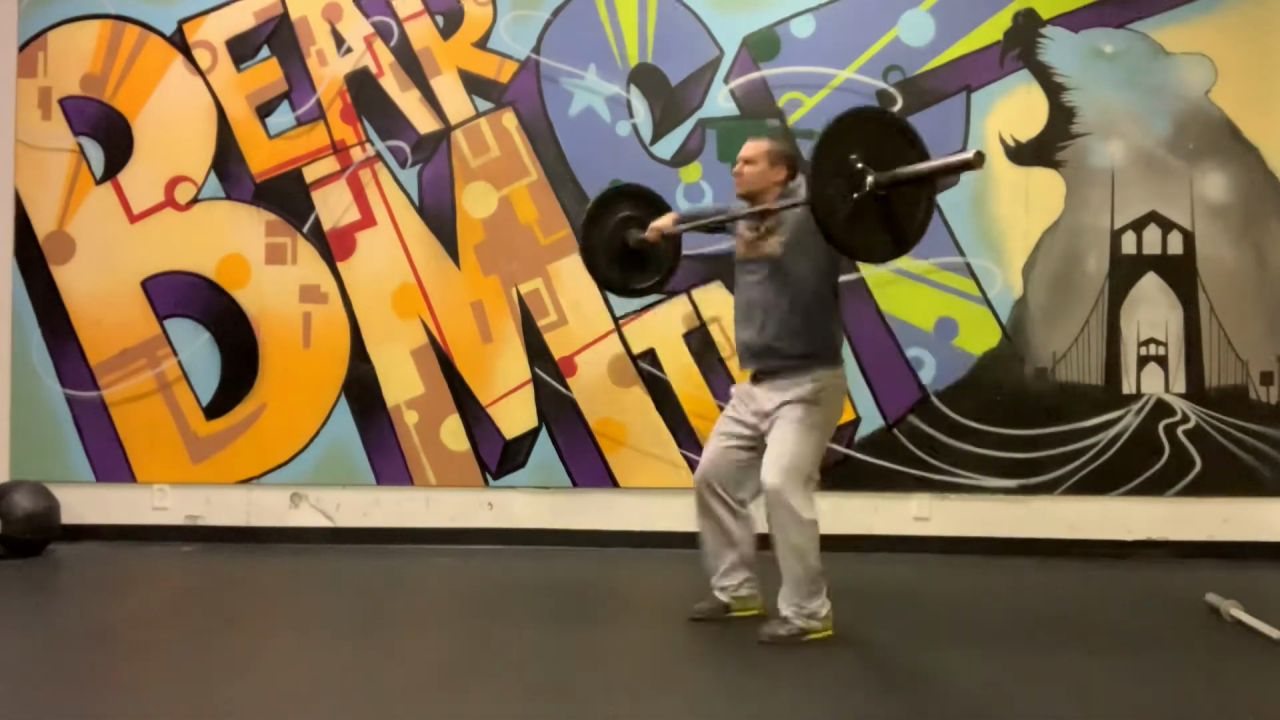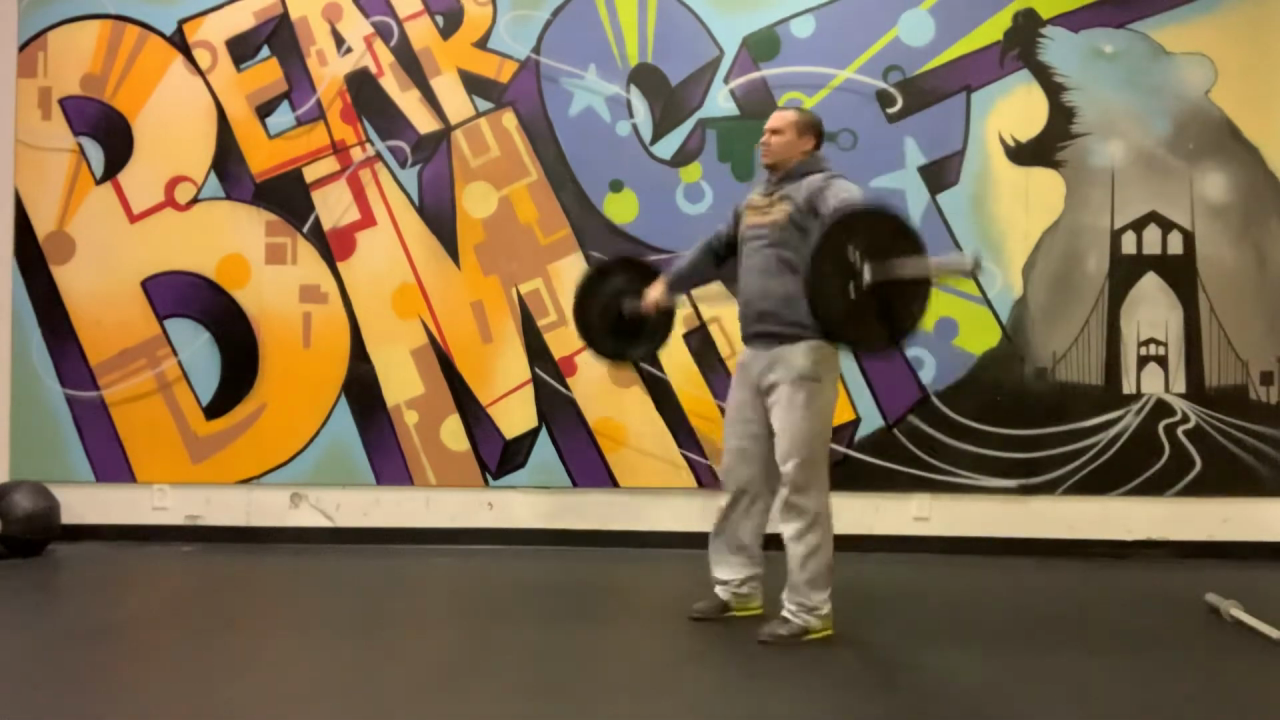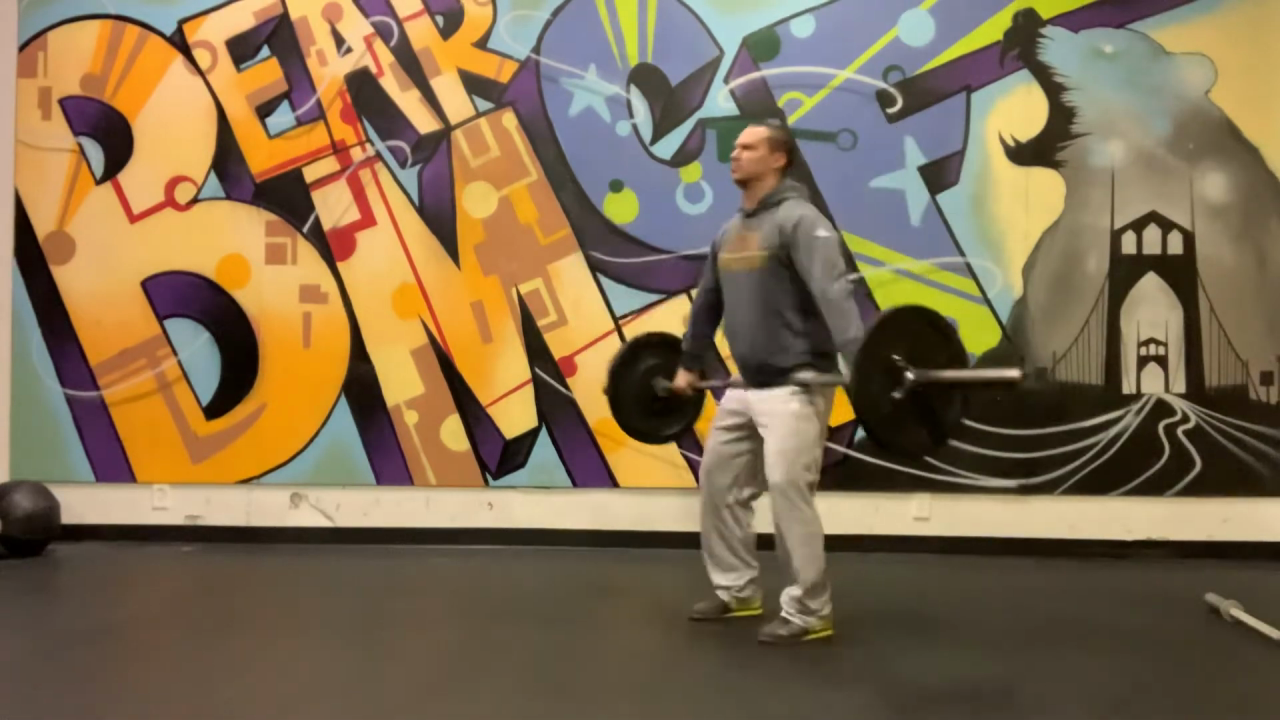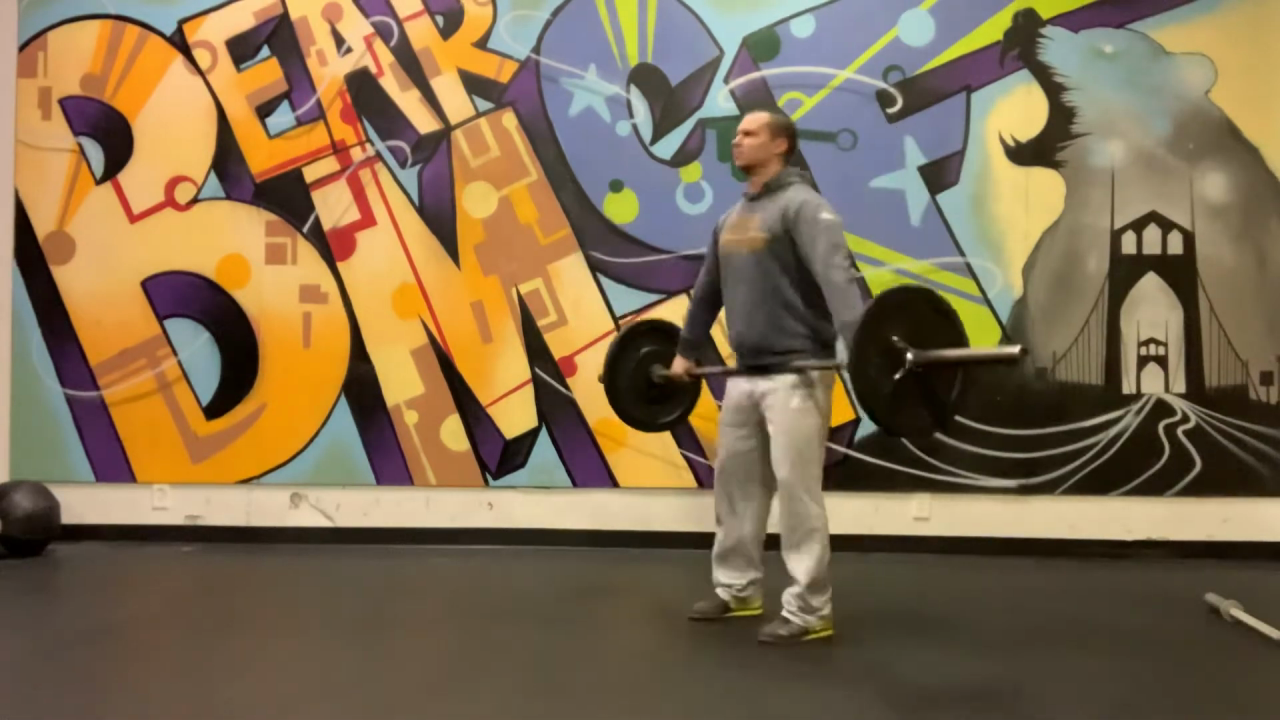
dt=0.2s
person 1, frame 1
left shoulder: (813, 212)
right shoulder: (747, 224)
right wrist: (677, 219)
left hip: (808, 384)
right hip: (757, 385)
left knee: (783, 487)
right knee: (714, 479)
left ankle: (808, 612)
right ankle: (737, 590)
person 1, frame 2
left shoulder: (822, 188)
right shoulder: (754, 200)
left elbow: (852, 211)
right elbow: (716, 249)
right wrist: (667, 285)
left hip: (803, 354)
right hip: (755, 355)
left knee: (801, 482)
right knee: (741, 476)
left ankle: (809, 610)
right ankle: (736, 587)
person 1, frame 3
left shoulder: (800, 221)
right shoulder: (730, 233)
left elbow: (832, 293)
right elbow: (709, 303)
left wrist: (862, 362)
right wrist: (688, 364)
left hip: (797, 383)
right hip: (747, 385)
left knee: (787, 486)
right knee: (719, 482)
left ankle: (810, 611)
right ankle: (736, 589)
person 1, frame 4
left shoulder: (802, 205)
right shoulder: (731, 218)
left elbow: (835, 276)
right elbow: (706, 291)
left wrist: (859, 343)
right wrist: (686, 351)
left hip: (796, 374)
right hip: (745, 375)
left knee: (795, 486)
right knee: (735, 485)
left ankle: (809, 611)
right ankle: (737, 589)
